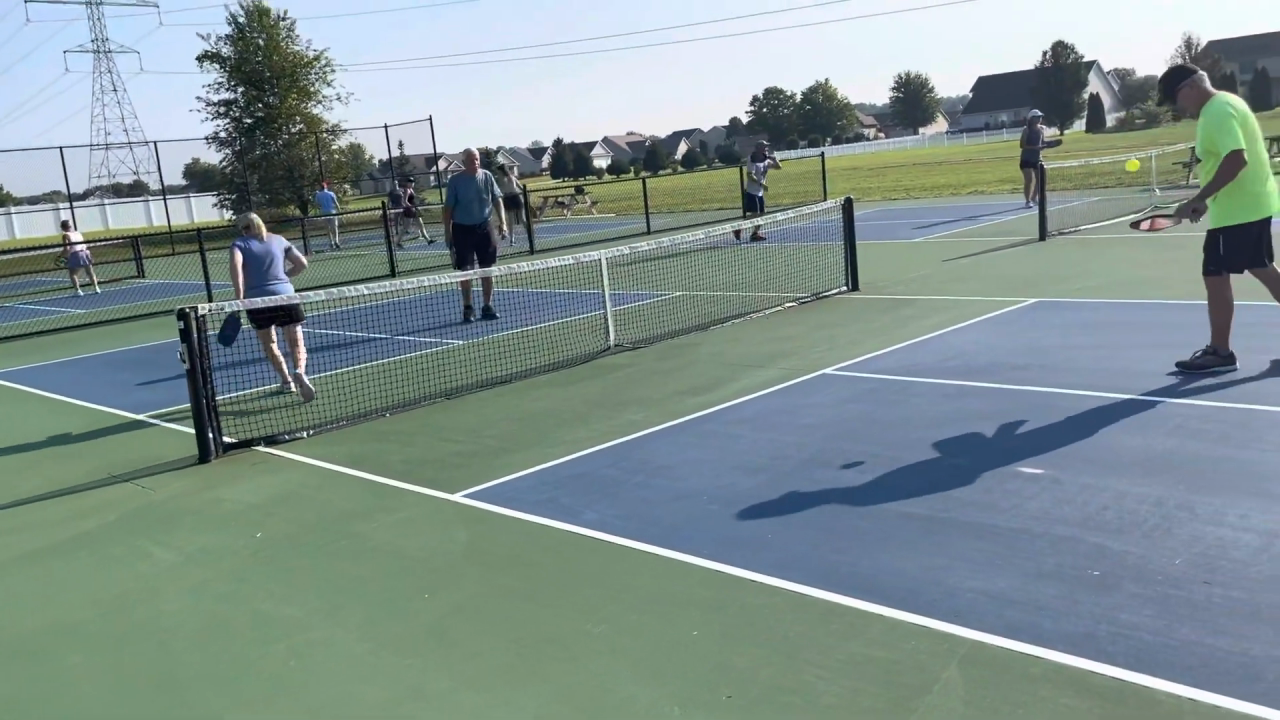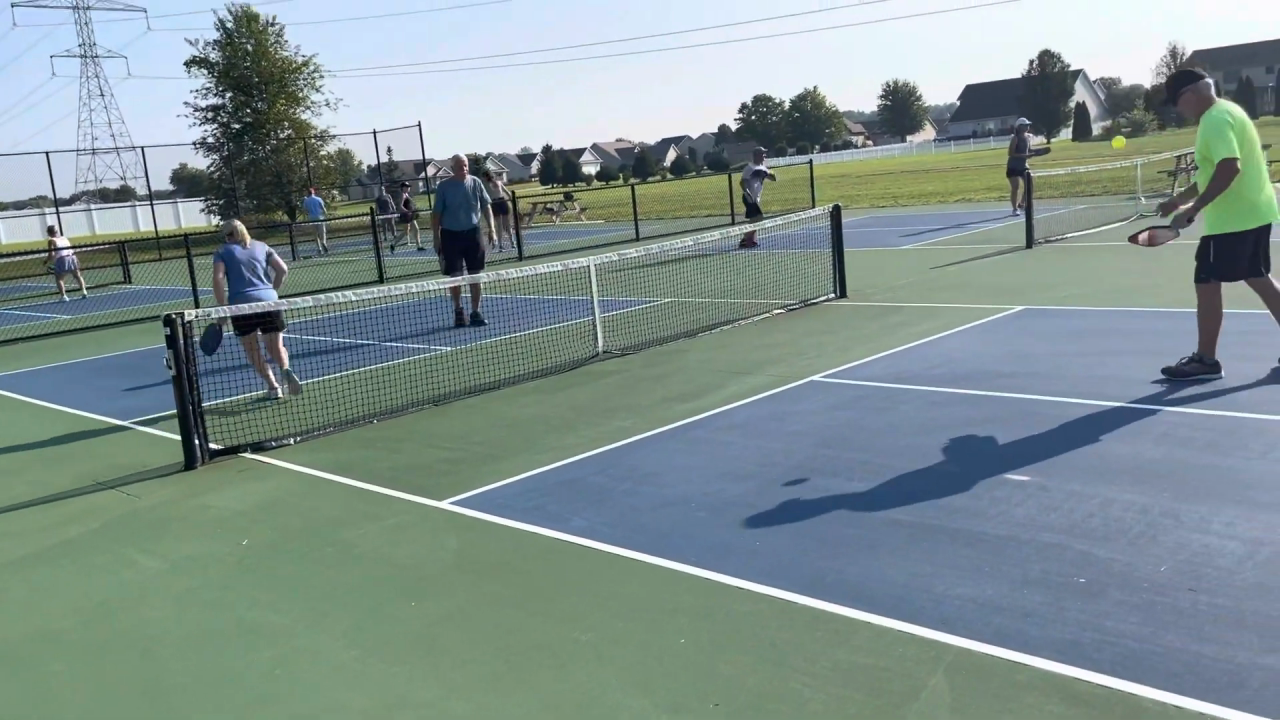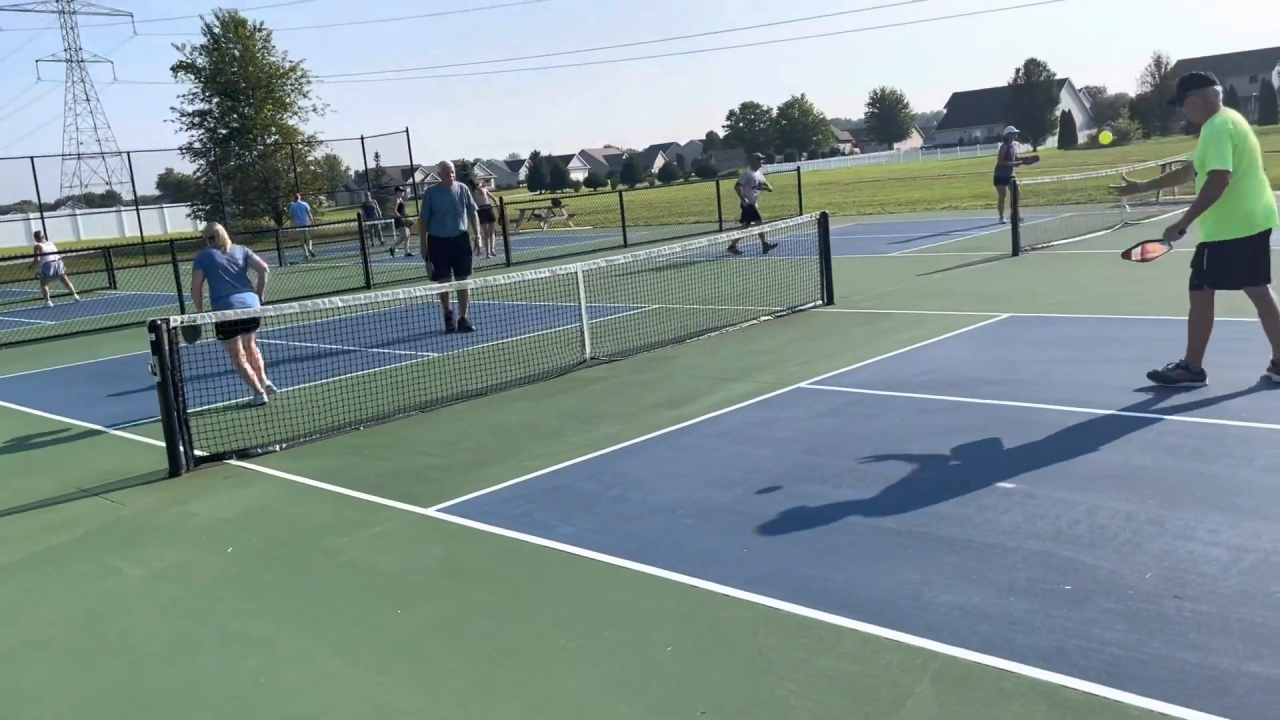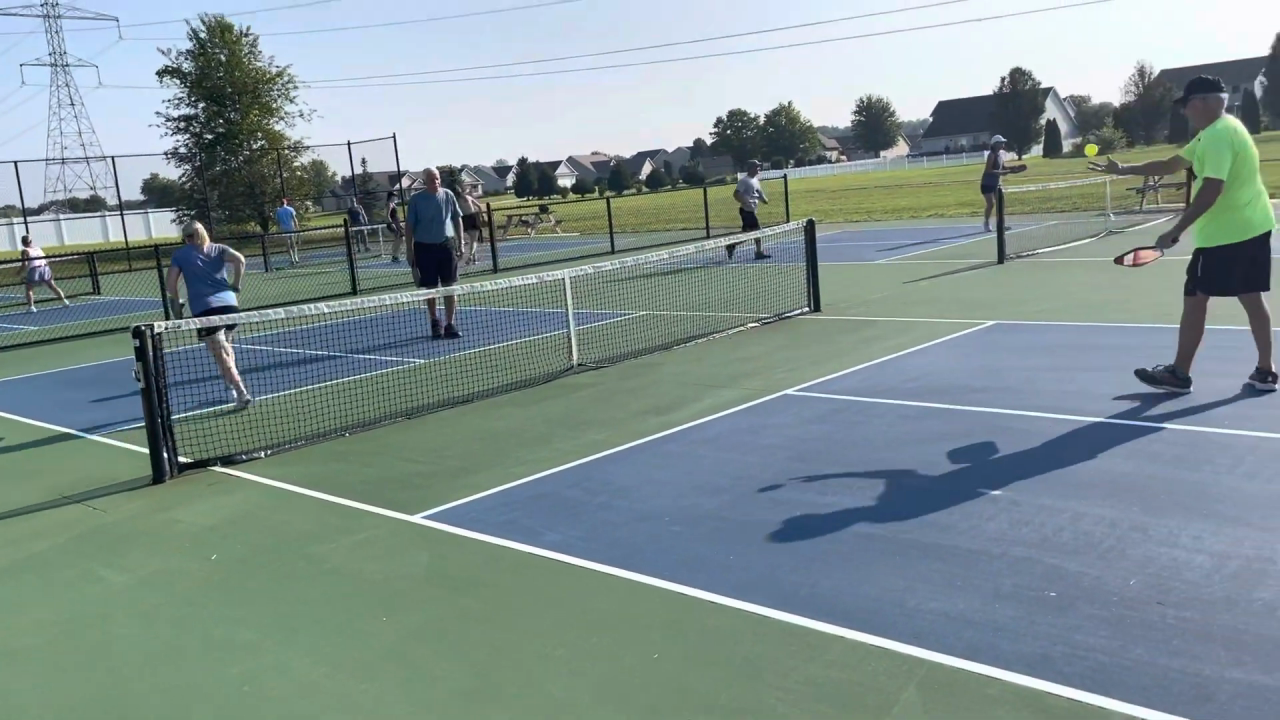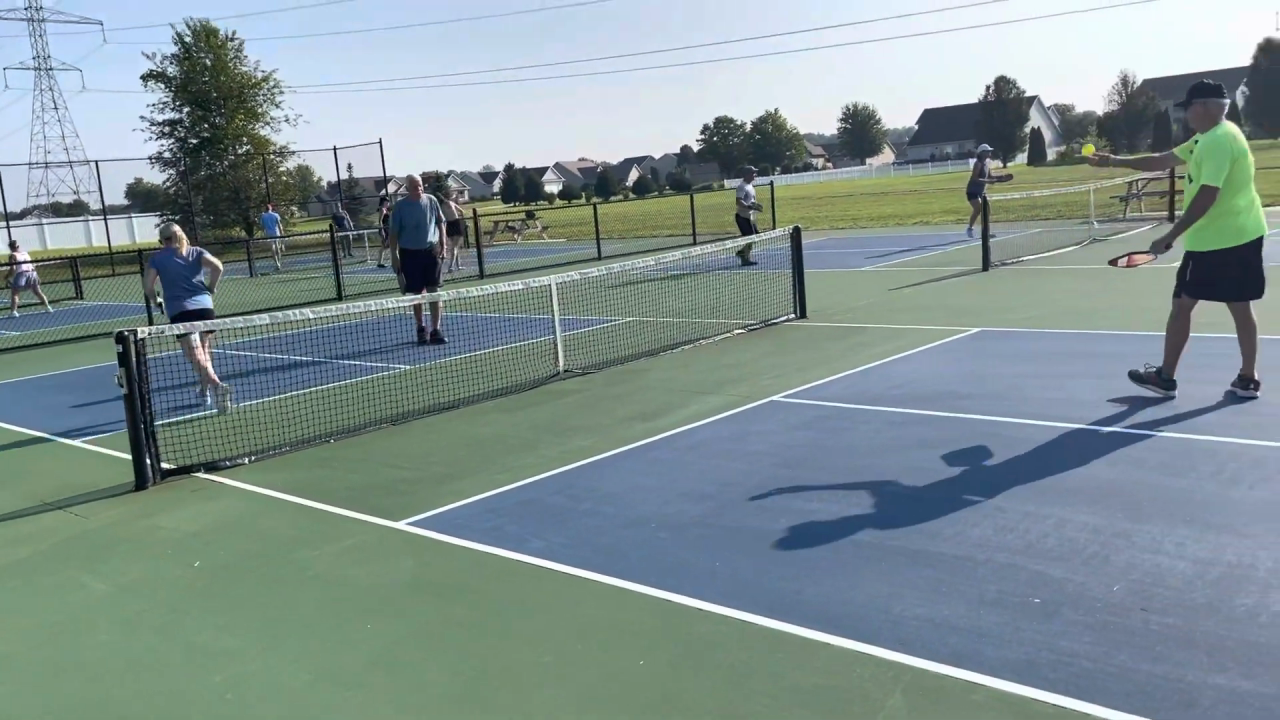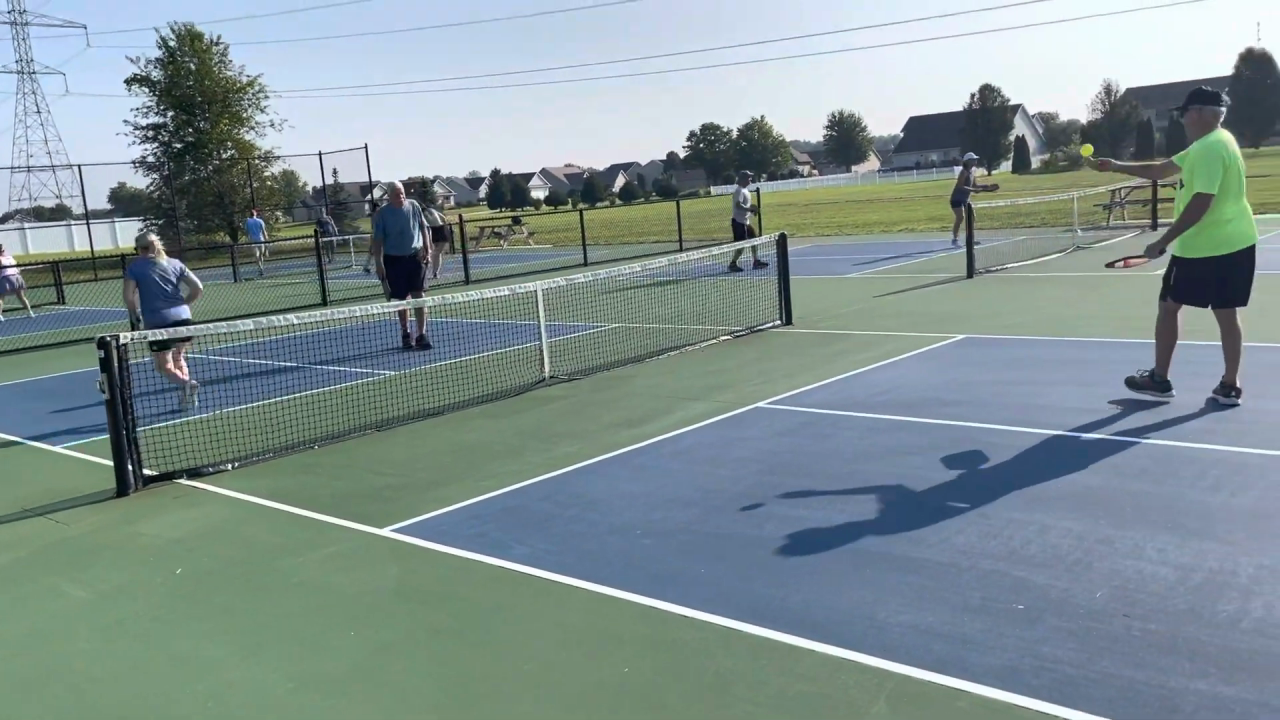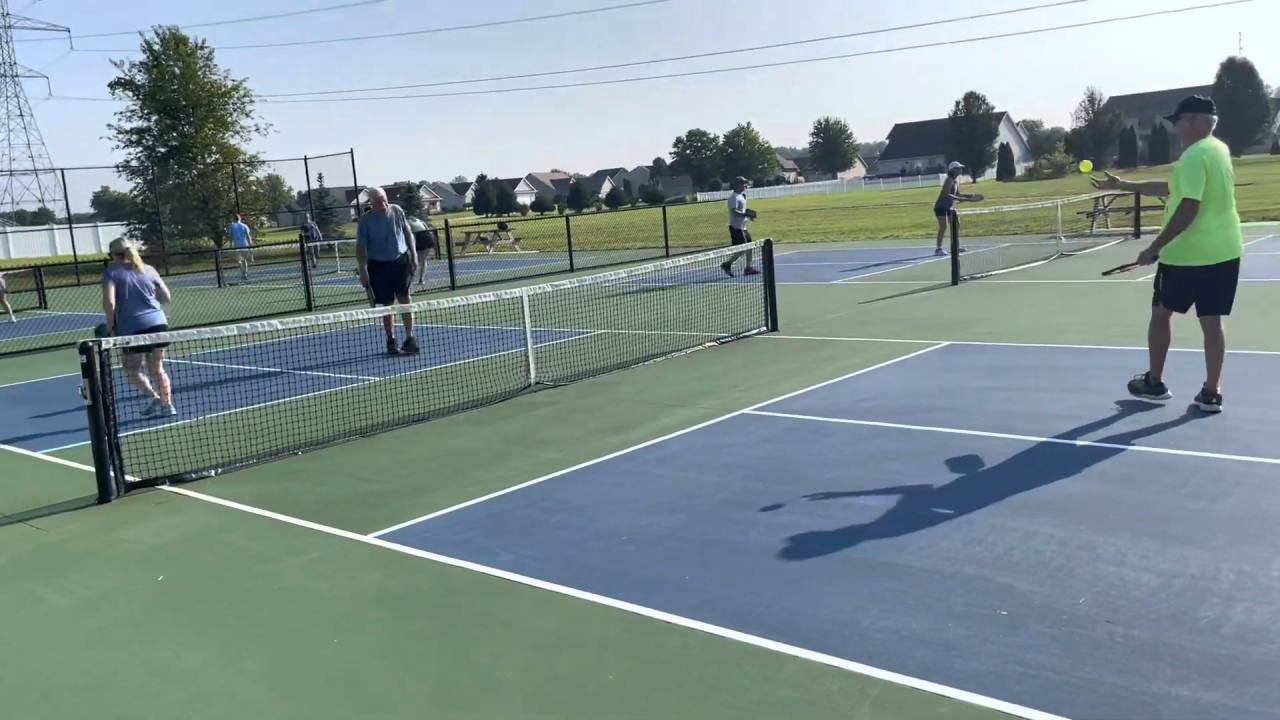
dt=0.1s
person 1, frame 1
left shoulder: (1216, 113)
right shoulder: (1225, 103)
left elbow: (1237, 160)
left wrist: (1197, 199)
right wrist: (1204, 199)
left hip: (1235, 210)
left knee: (1215, 277)
left ankle: (1220, 352)
person 1, frame 2
left shoulder: (1214, 121)
right shoulder: (1223, 113)
left elbow: (1228, 167)
left wrist: (1193, 209)
right wrist: (1180, 199)
left hip: (1233, 219)
left knee: (1207, 285)
left ankle: (1207, 360)
person 1, frame 3
left shoulder: (1218, 128)
right shoulder: (1226, 123)
left elbow: (1218, 180)
right elbow: (1190, 170)
left wrist: (1183, 222)
right wrist: (1143, 187)
left hip: (1229, 227)
right hip: (1253, 221)
left knee: (1200, 293)
left ankle: (1192, 367)
person 1, frame 4
left shoulder: (1218, 135)
right shoulder: (1220, 130)
left elbow: (1212, 188)
right elbow: (1172, 165)
left wrist: (1175, 231)
right wrist: (1123, 170)
left hip: (1224, 234)
right hip: (1253, 228)
left knee: (1194, 301)
right knee: (1252, 299)
left ankle: (1178, 374)
person 1, frame 5
left shoulder: (1217, 140)
right shoulder: (1218, 136)
left elbow: (1207, 195)
right elbow: (1164, 160)
left wrist: (1170, 237)
right wrist: (1115, 161)
left hip: (1215, 239)
right hip: (1245, 235)
left knee: (1182, 303)
right knee: (1241, 305)
left ankle: (1166, 376)
right ankle: (1248, 378)
person 1, frame 6
left shoulder: (1208, 149)
right shoulder: (1221, 141)
left elbow: (1200, 202)
right elbow: (1163, 169)
left wrist: (1163, 241)
right wrist: (1117, 166)
left hip: (1201, 246)
right hip: (1238, 242)
left knee: (1169, 307)
right knee: (1227, 313)
left ankle: (1159, 379)
right ankle: (1229, 386)
person 1, frame 7
left shoulder: (1194, 156)
right shoulder: (1215, 150)
left elbow: (1188, 208)
right elbow: (1168, 188)
left wrist: (1154, 247)
right wrist: (1120, 184)
left hip: (1186, 253)
right hip: (1223, 252)
left knee: (1161, 313)
right knee: (1212, 321)
left ankle: (1154, 382)
right ankle: (1211, 392)
person 2, frame 1
left shoulder: (239, 243)
right shoulder: (278, 240)
left elbow: (235, 265)
right elbow: (302, 263)
left wrist: (239, 297)
left hip: (256, 300)
right hip: (284, 295)
left knee: (269, 344)
right knee: (297, 344)
left ankle: (286, 381)
right ankle: (300, 373)
person 2, frame 2
left shoulder: (223, 251)
right shoulder: (261, 247)
left elbow: (218, 279)
right elbow: (283, 270)
left hip: (241, 306)
right hip: (268, 302)
left knee: (253, 352)
right knee: (278, 348)
left ankle: (274, 388)
right ankle: (286, 372)
person 2, frame 3
left shoulder: (202, 256)
right shoulder: (241, 250)
left elbow: (196, 288)
right elbow: (263, 268)
left wrist: (200, 314)
right wrist: (258, 295)
left hip: (224, 309)
right hip: (250, 305)
left knee: (238, 357)
right knee: (250, 346)
left ankle: (259, 393)
right ankle: (263, 383)
person 2, frame 4
left shoulder: (180, 254)
right shoulder: (218, 249)
left elbow: (170, 285)
right elbow: (239, 259)
left wrist: (175, 305)
right wrist: (236, 284)
left hip: (204, 309)
right hip: (228, 303)
left knee: (221, 355)
right knee: (226, 346)
left ankle: (241, 392)
right ankle: (233, 385)
person 2, frame 5
left shoulder: (157, 257)
right shoulder: (196, 252)
left elbow: (148, 286)
right elbow: (217, 266)
left wrist: (154, 300)
right wrist: (211, 287)
left hip: (180, 311)
right hip: (204, 306)
left knee: (196, 357)
right knee: (203, 350)
left ankle: (217, 386)
right ankle: (206, 389)
person 2, frame 6
left shoulder: (134, 267)
right shoulder: (174, 263)
left elbow: (129, 298)
right elbow: (198, 288)
left wrist: (136, 315)
left hip: (157, 323)
right hip: (182, 318)
left knee: (165, 367)
right knee: (178, 360)
left ankle: (187, 383)
right ankle: (187, 397)
person 2, frame 7
left shoulder: (111, 272)
right shoulder: (148, 270)
left elbow: (109, 301)
right elbow: (166, 298)
left wrist: (110, 324)
left hip: (132, 328)
right hip: (158, 323)
left knee: (131, 368)
right knee: (157, 368)
left ankle: (154, 397)
right ankle: (167, 405)
person 3, frame 1
left shoulder: (487, 177)
right shoulder: (455, 181)
left elbow: (497, 200)
right elbow: (448, 207)
left wrist: (502, 221)
right wrist: (447, 231)
left hip: (484, 227)
right hip: (462, 229)
left knee: (487, 269)
right knee: (466, 270)
left ankle: (487, 307)
right ankle: (468, 307)
person 3, frame 2
left shoulder: (476, 183)
right shoulder: (444, 187)
left elbow: (486, 206)
right elbow: (437, 213)
left wrist: (491, 229)
right wrist: (436, 237)
left hip: (472, 233)
right hip: (450, 235)
left knee: (475, 275)
right knee: (455, 276)
left ankle: (475, 313)
right ankle: (458, 310)
person 3, frame 3
left shoulder: (462, 189)
right shoulder: (431, 193)
left elbow: (473, 213)
right elbow: (424, 219)
right wrist: (423, 243)
left hip: (460, 239)
right hip: (438, 241)
left knee: (462, 281)
right knee: (443, 282)
left ankle: (463, 319)
right ankle: (448, 315)
person 3, frame 4
left shoulder: (448, 195)
right shoulder: (416, 200)
left elbow: (457, 219)
right elbow: (410, 226)
left wrist: (460, 241)
right wrist: (409, 250)
left hip: (446, 245)
right hip: (424, 248)
left knee: (449, 287)
right knee: (431, 288)
left ankle: (450, 325)
right ankle: (435, 322)
person 3, frame 5
left shoulder: (431, 201)
right shoulder: (400, 206)
left elbow: (440, 224)
right elbow: (394, 233)
left wrist: (442, 246)
right wrist: (394, 256)
left hip: (431, 251)
right hip: (409, 254)
left knee: (433, 291)
right knee: (417, 294)
left ankle: (435, 331)
right ankle: (421, 328)
person 3, frame 6
left shoulder: (414, 206)
right shoulder: (382, 214)
left elbow: (424, 229)
right elbow: (377, 240)
left wrist: (427, 250)
right wrist: (378, 263)
left hip: (415, 256)
right hip: (394, 260)
left knee: (418, 296)
right knee: (402, 299)
left ankle: (422, 335)
right ankle: (406, 334)
person 3, frame 7
left shoulder: (397, 211)
right shoulder: (366, 220)
left elbow: (407, 233)
right elbow: (361, 247)
left wrist: (413, 255)
right wrist: (362, 270)
left hip: (400, 260)
right hip: (378, 265)
left knee: (405, 300)
right knee: (387, 304)
left ankle: (409, 339)
right ankle: (391, 340)
